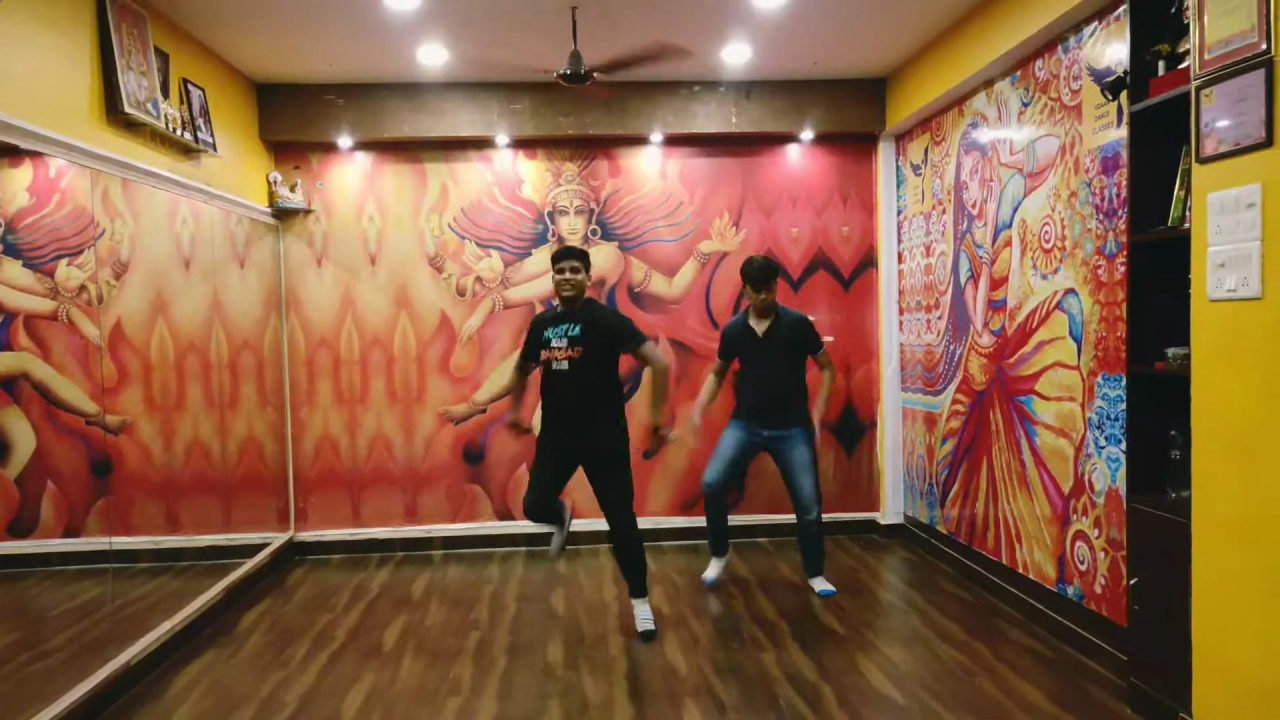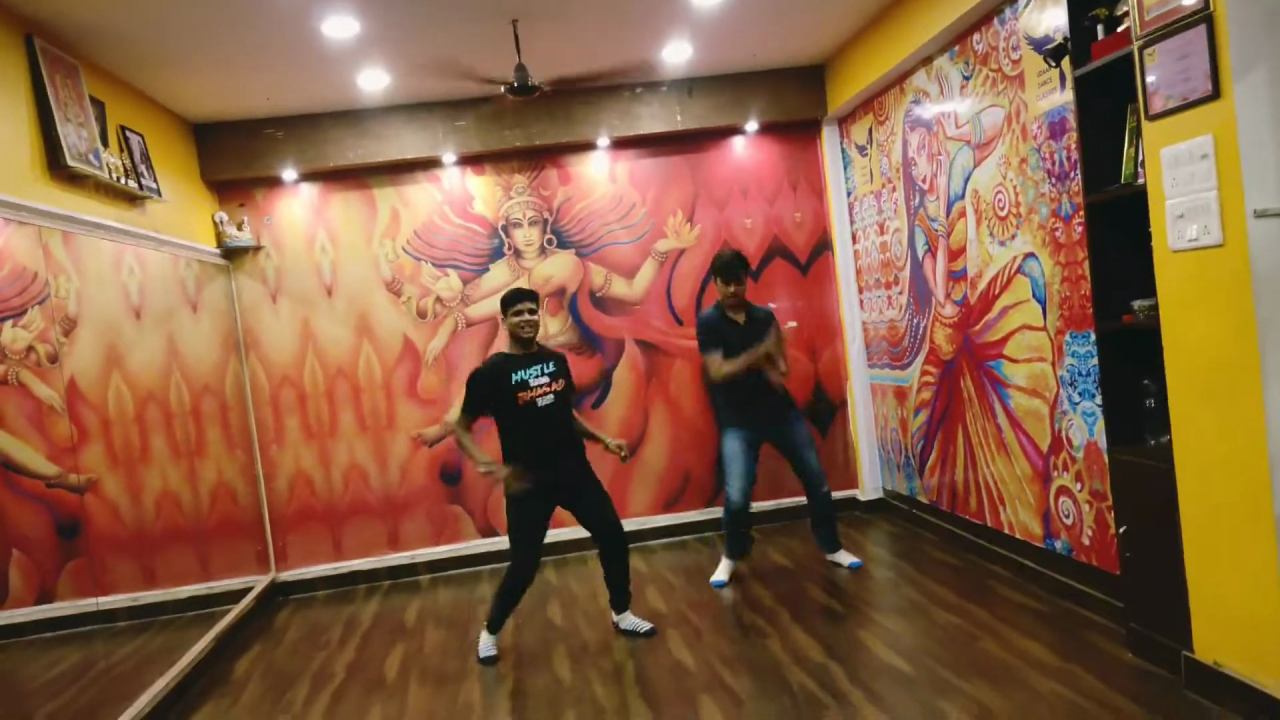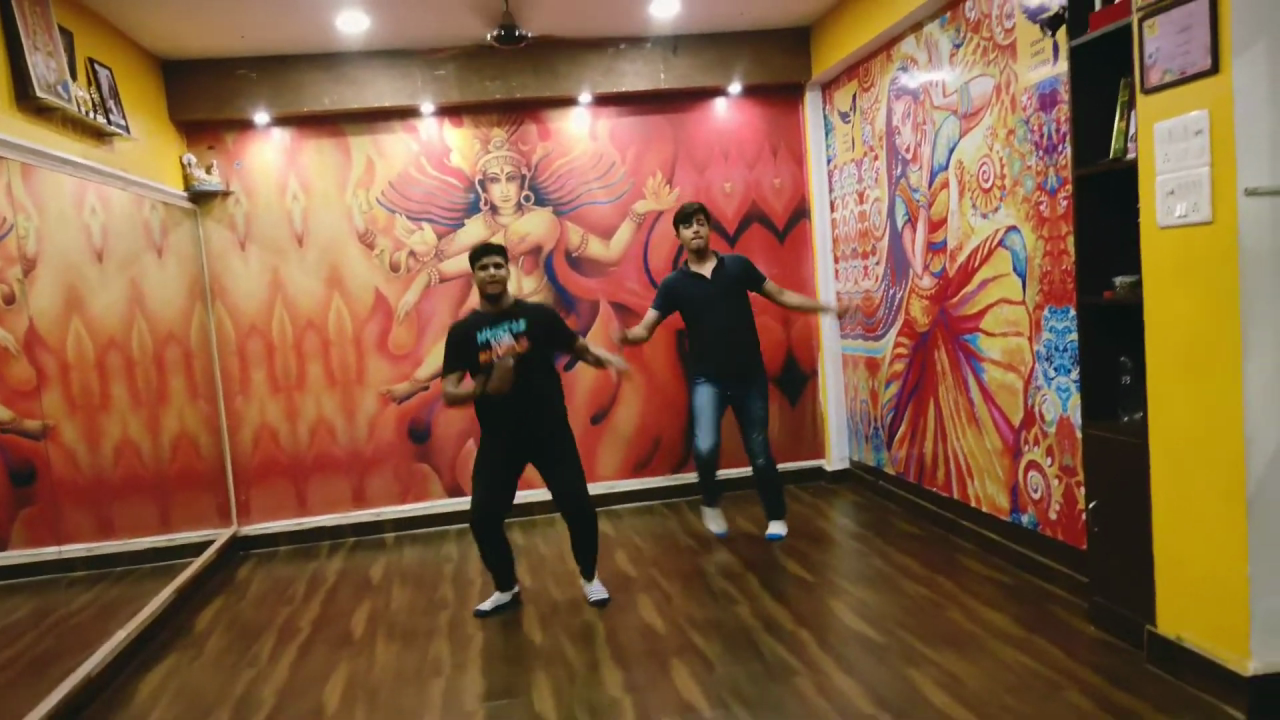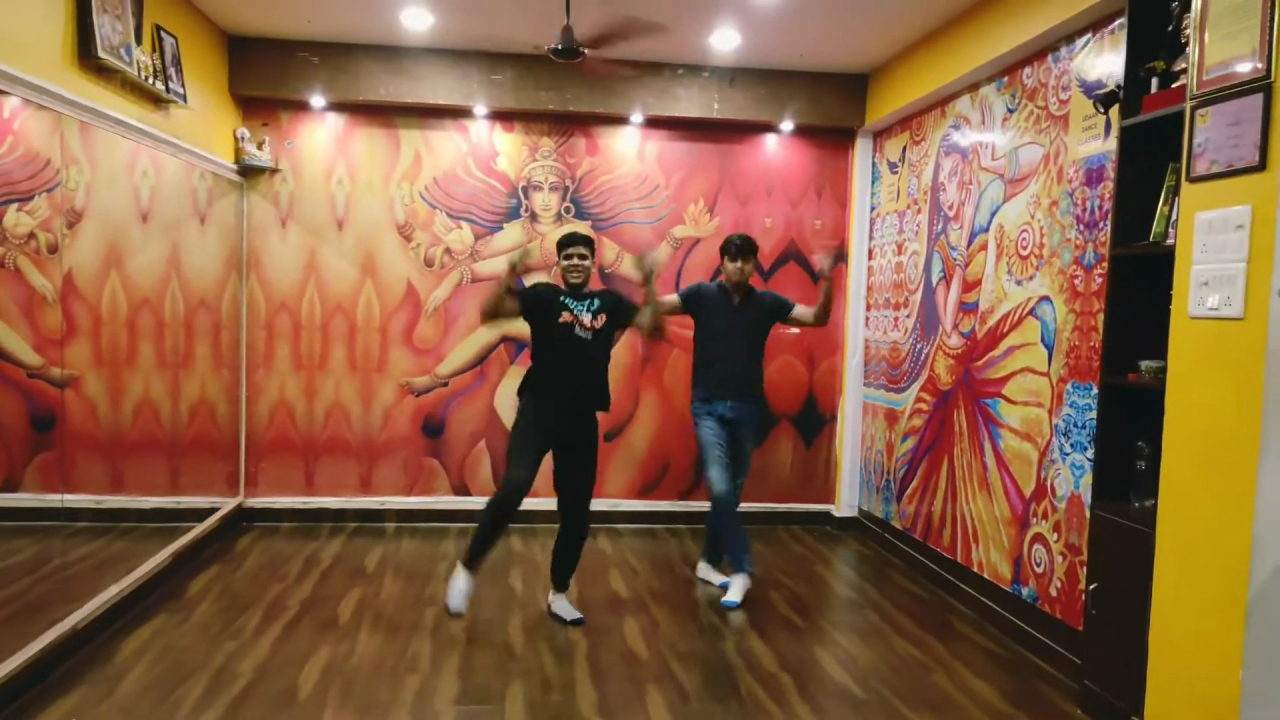
dt=1s
person 1, frame 1
left shoulder: (1008, 194)
right shoulder: (967, 242)
left elbow: (1051, 147)
right elbow: (976, 321)
left wrist: (1007, 160)
left hip: (1012, 342)
right hip: (980, 356)
person 1, frame 2
left shoulder: (959, 167)
right shoulder: (920, 215)
left elbow: (998, 117)
right elbow: (937, 281)
left wrist: (953, 129)
left hip: (979, 307)
right hip: (947, 326)
person 1, frame 3
left shoulder: (943, 138)
right shoulder: (901, 187)
left elbow: (987, 88)
right elbow: (916, 257)
left wrist: (941, 100)
right wrist: (922, 227)
left hip: (960, 270)
right hip: (924, 295)
person 1, frame 4
left shoulder: (984, 205)
right shoulder: (939, 242)
left elbow: (1036, 155)
right elbow: (945, 315)
left wrist: (989, 161)
left hip: (983, 336)
right hip: (949, 351)
person 2, frame 1
left shoulder: (608, 318)
right shoulder: (541, 323)
left elbow: (657, 361)
right elbow: (525, 366)
left wrist: (658, 419)
right wrist: (515, 411)
left hip: (607, 434)
right hip: (558, 432)
left knee: (621, 521)
right knee: (537, 507)
left ankle: (639, 599)
right ankle: (559, 516)
person 2, frame 2
left shoulder: (555, 359)
right shoulder: (490, 372)
right elbow: (461, 429)
left wrist: (603, 440)
right wrist: (489, 466)
left hip: (574, 469)
right hip: (527, 479)
left knee: (614, 536)
right knee: (525, 563)
left ankle: (622, 613)
right ankle: (491, 631)
person 2, frame 3
left shoulder: (539, 315)
right shoulder: (463, 331)
left elbow: (580, 348)
right elbow: (450, 392)
left wrist: (607, 359)
right wrist: (487, 386)
left hip: (550, 431)
right hip: (499, 437)
left knee: (579, 508)
right knee: (483, 517)
left ankle: (590, 578)
right ankle: (505, 588)
person 2, frame 4
left shoulder: (610, 302)
right shoulder: (543, 294)
left elbow: (652, 328)
right elbow: (492, 313)
left wrist: (648, 286)
right wrist: (509, 281)
left hip: (582, 417)
right hip: (541, 409)
left knee: (577, 511)
right knee: (514, 487)
left ankle: (558, 594)
right ankle: (467, 569)
person 3, frame 1
left shoulder: (797, 324)
right shoulder: (733, 330)
left elbow: (828, 368)
right elbow: (717, 374)
left wrist: (818, 415)
right wrist: (699, 408)
left hip: (791, 428)
right hip: (745, 423)
left knee: (808, 506)
right knee: (712, 484)
left ankle: (815, 573)
right ankle: (719, 554)
person 3, frame 2
left shoulder: (763, 316)
right shoulder: (708, 322)
left elbow: (781, 363)
right elbow: (718, 373)
left wrist: (776, 370)
right wrist: (756, 355)
left hip: (779, 411)
right hip: (738, 421)
left knee: (817, 483)
right knee: (737, 498)
left ankle: (832, 548)
right ankle: (732, 556)
person 3, frame 3
left shoulder: (738, 266)
right shoulder: (674, 284)
left elbow: (780, 295)
right elbow: (645, 329)
left wrist: (824, 307)
right wrist: (628, 336)
left hip: (749, 374)
right hip: (708, 377)
left knee: (760, 455)
right knee: (705, 447)
left ankle: (776, 516)
right ankle: (710, 503)
person 3, frame 4
left shoulder: (767, 302)
right shoulder: (702, 295)
left elbow: (818, 318)
right elbow: (656, 307)
left wrist: (826, 281)
left hip: (746, 406)
right hip: (709, 405)
left knee: (730, 492)
right knee: (719, 487)
left ankle: (709, 563)
right ankle: (740, 572)
person 4, frame 1
left shoulder: (610, 256)
right shoulder: (540, 258)
left elbow: (672, 290)
right elbow: (469, 286)
left wrist: (704, 252)
right wrist: (437, 258)
person 4, frame 2
left shoulder: (568, 264)
right shoulder: (499, 273)
left elbow: (634, 291)
right elbow: (452, 305)
left wrist: (661, 250)
left hip: (575, 366)
left ankle: (449, 424)
person 4, frame 3
left shoulder: (546, 224)
right shoulder: (475, 229)
left elbow: (609, 254)
right elbow: (403, 264)
left wrist: (638, 213)
left ankle: (416, 383)
person 4, frame 4
left shoulder: (582, 234)
right shoulder: (513, 233)
left elbow: (641, 272)
left wrist: (675, 237)
left knee: (502, 322)
left ankle: (437, 378)
